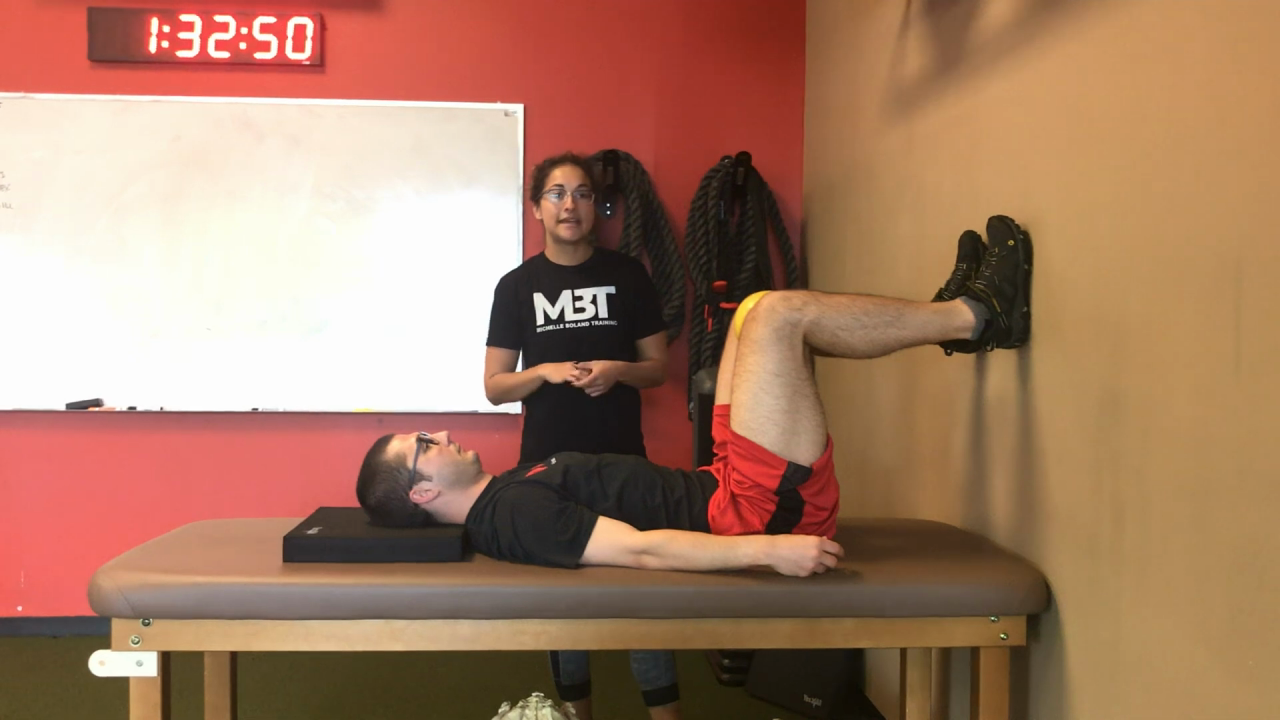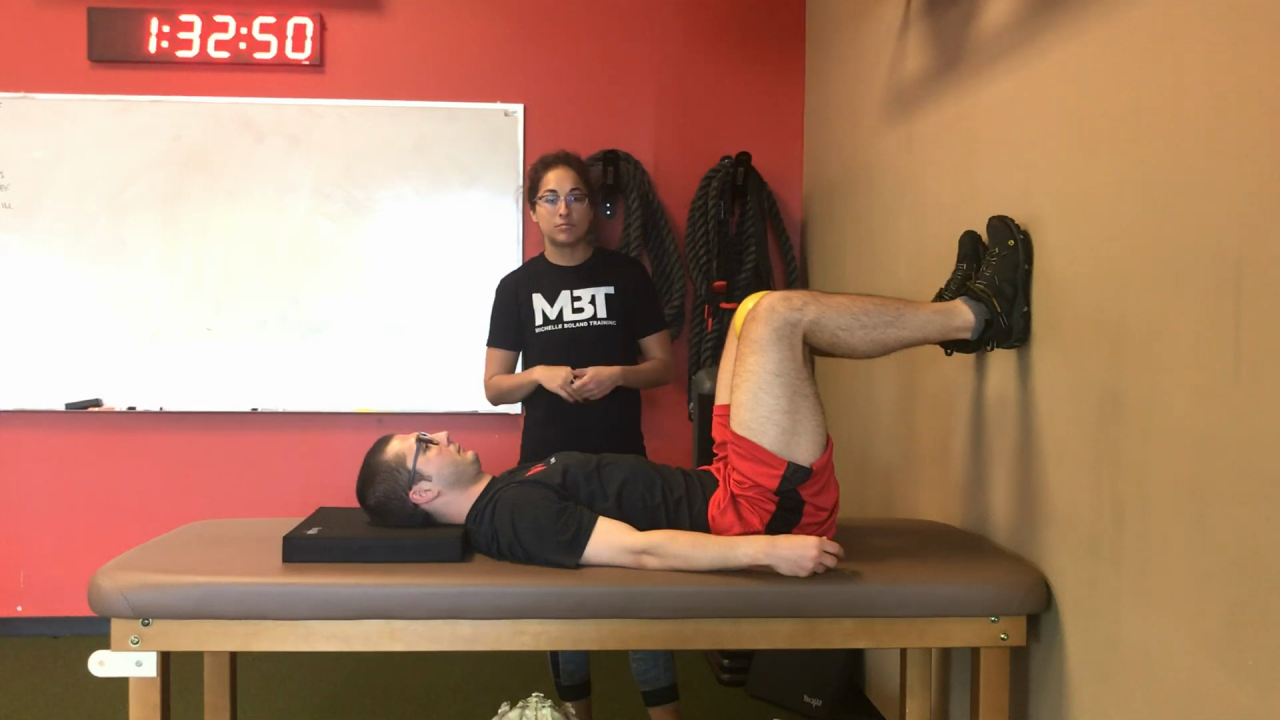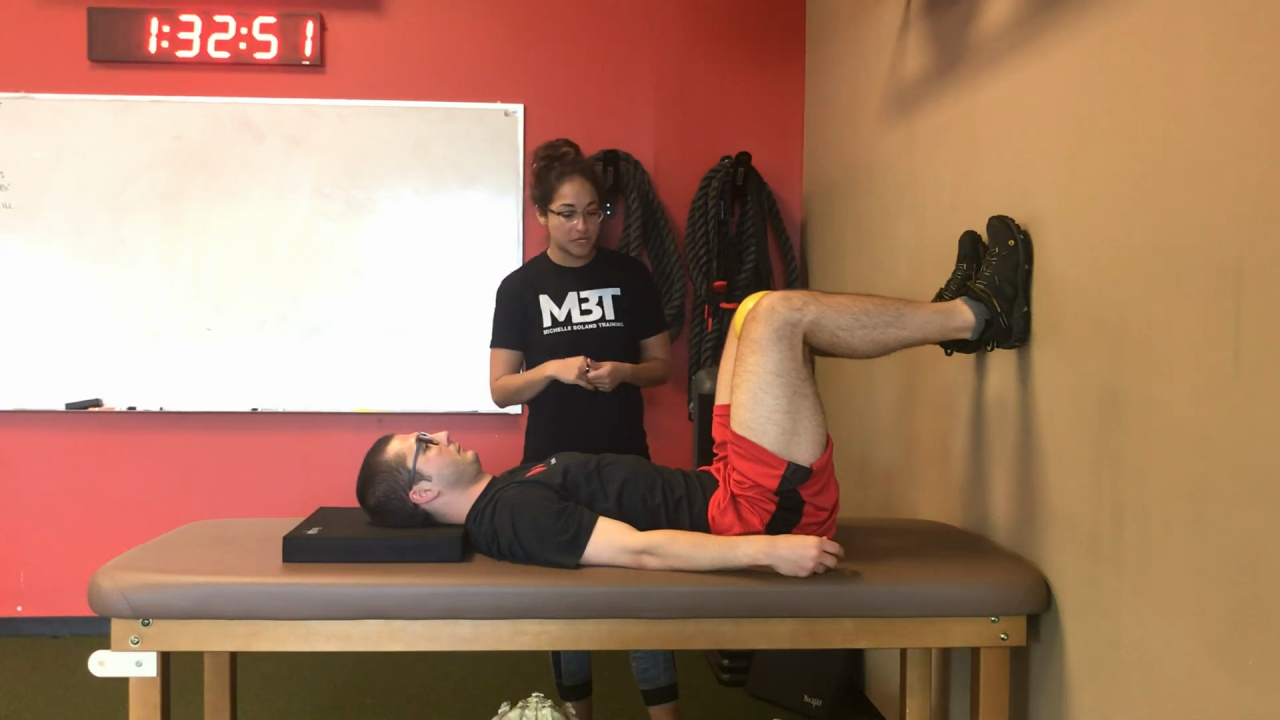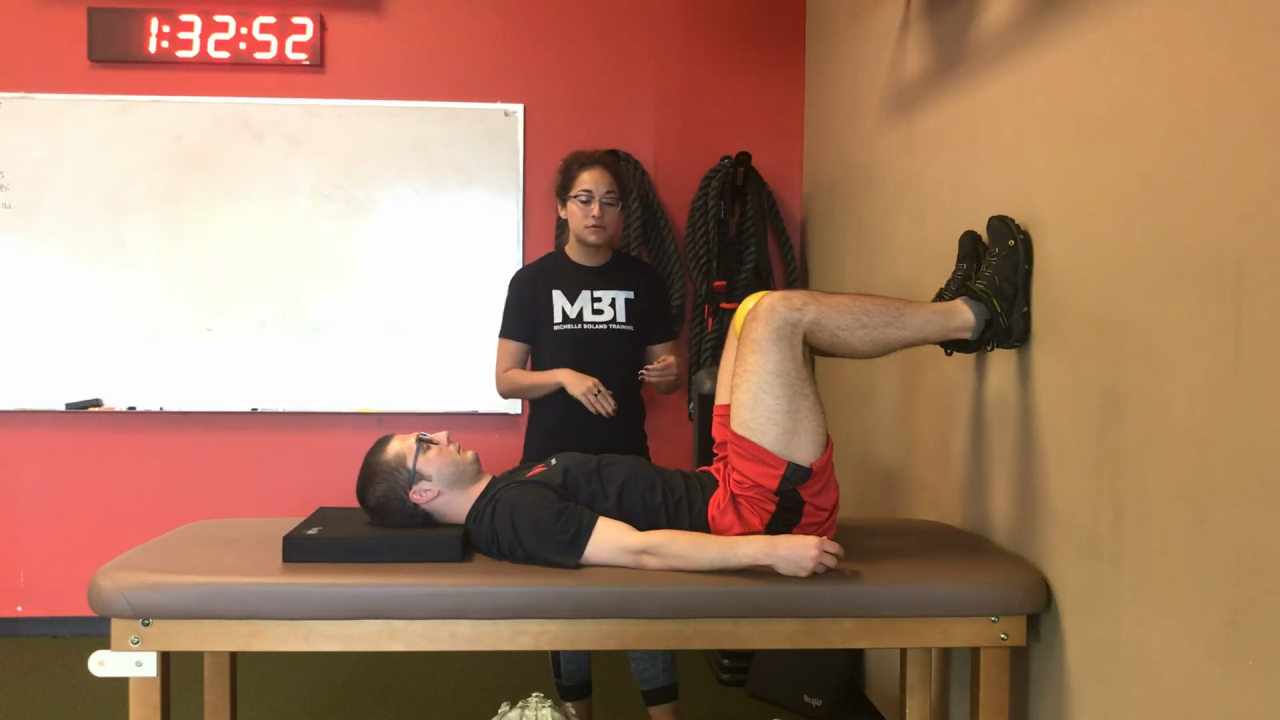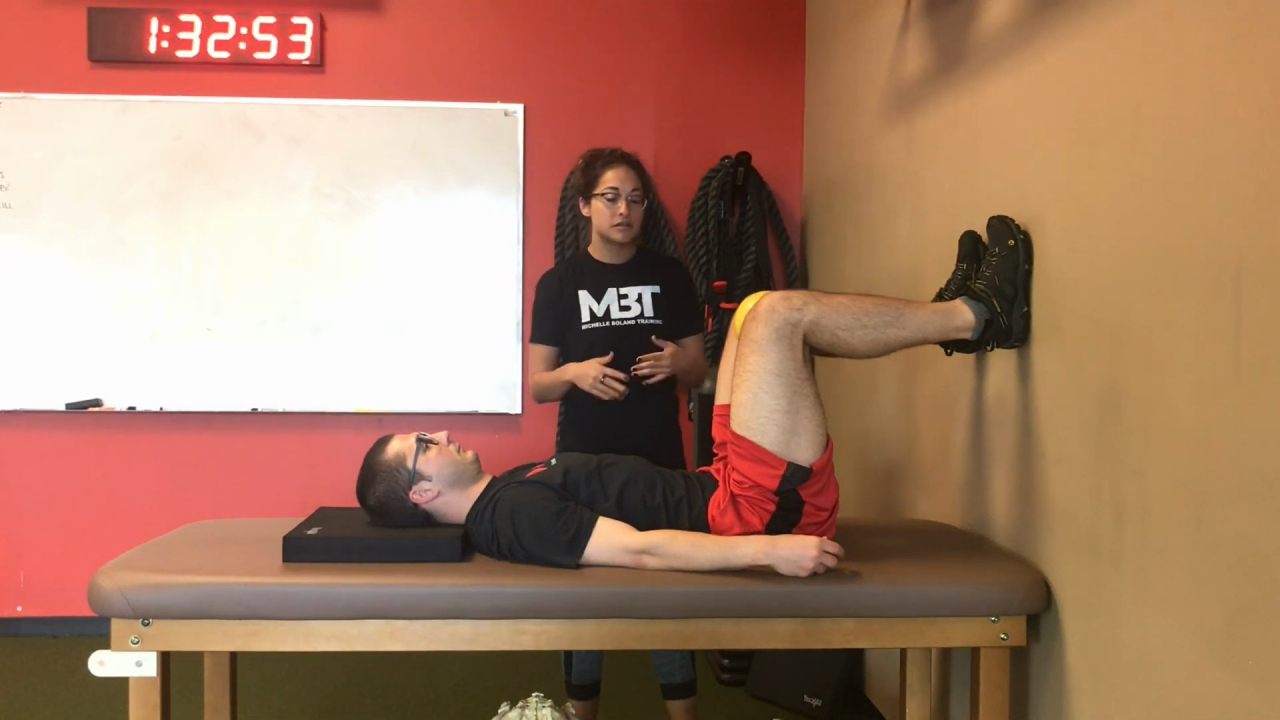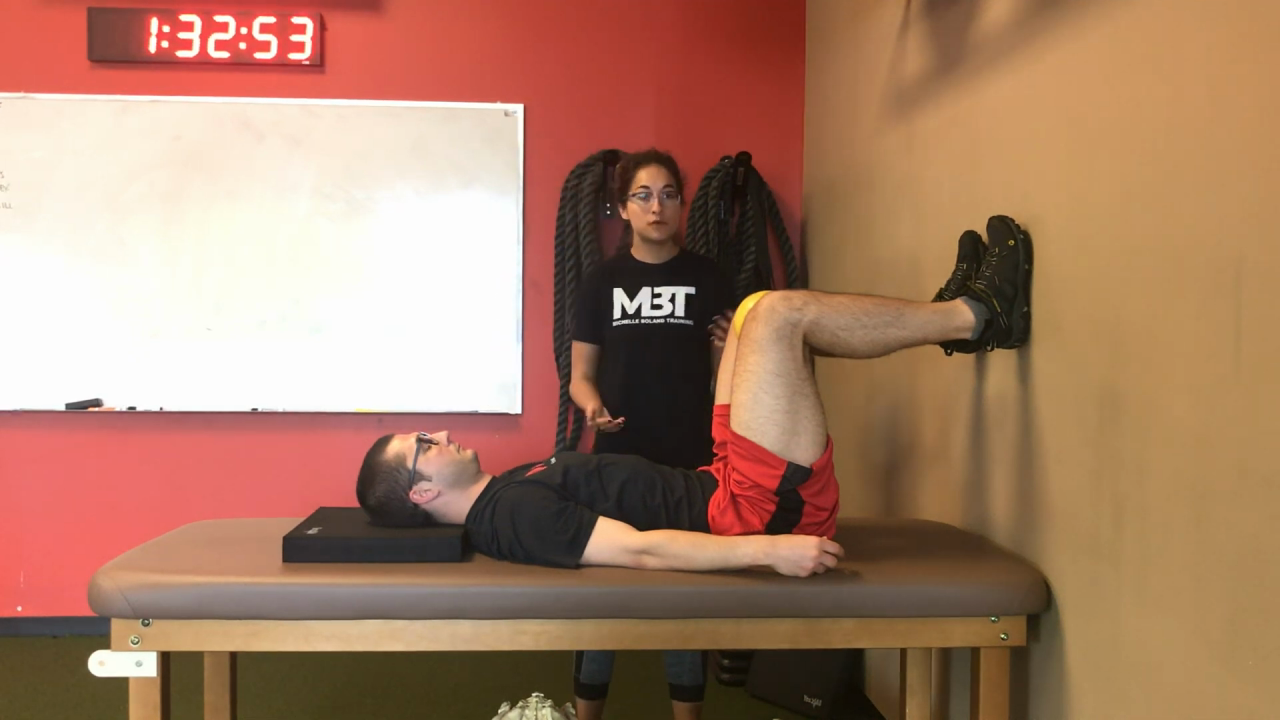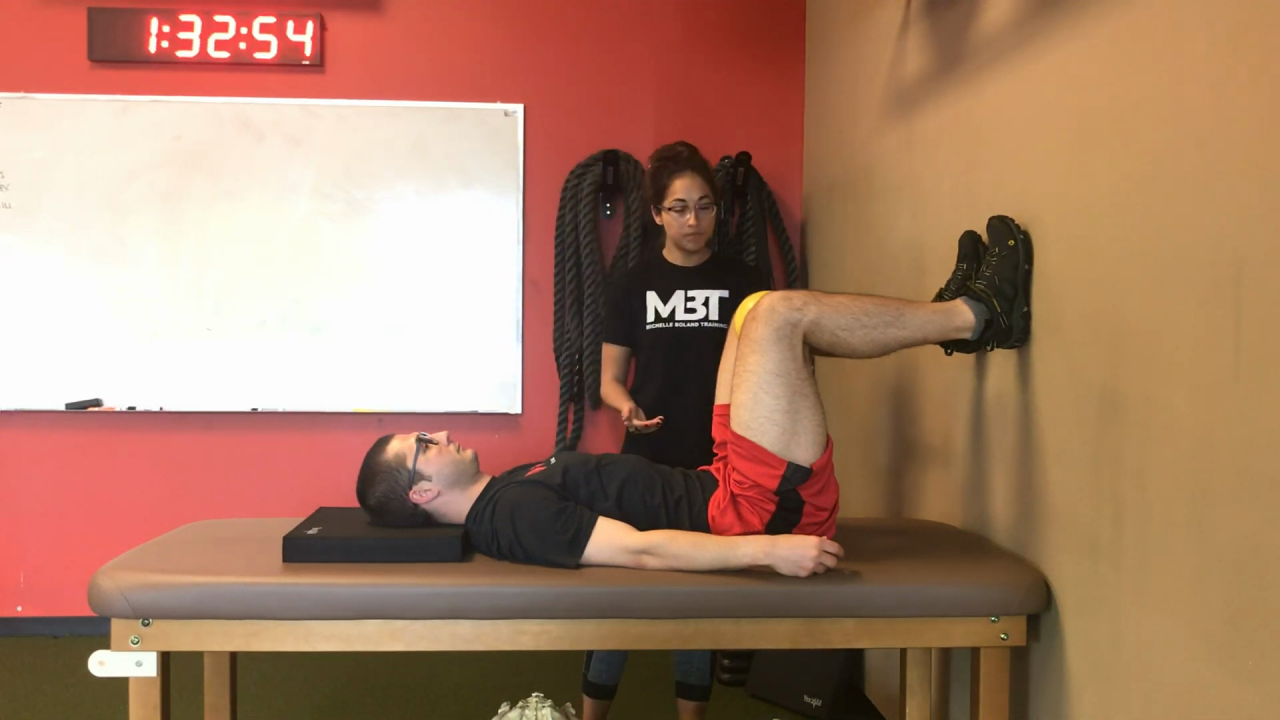
dt=0.7s
person 1, frame 1
left shoulder: (505, 493)
right shoulder: (511, 516)
right elbow: (638, 552)
right wrist: (769, 552)
left hip: (721, 490)
right hip: (747, 512)
left knee: (769, 312)
right knee: (782, 304)
left ankle: (959, 314)
right ankle: (977, 316)
person 1, frame 2
left shoulder: (502, 489)
right shoulder: (508, 523)
right elbow: (639, 551)
right wrist: (775, 563)
left hip: (716, 497)
right hip: (747, 522)
left knee: (760, 316)
right knee: (775, 310)
left ankle: (950, 321)
right ankle: (972, 318)
person 1, frame 3
left shoulder: (508, 493)
right shoulder: (513, 514)
right elbow: (640, 550)
right wrist: (768, 550)
left hip: (719, 488)
right hip: (754, 512)
left knee: (760, 314)
right knee: (778, 313)
left ankle: (954, 315)
right ankle: (975, 315)
person 1, frame 4
left shoulder: (509, 492)
right shoulder: (513, 515)
right elbow: (641, 550)
right wrist: (769, 548)
left hip: (724, 492)
right hip: (755, 509)
left knee: (765, 316)
right knee: (777, 314)
left ankle: (961, 314)
right ankle: (976, 315)
person 1, frame 5
left shoulder: (509, 494)
right shoulder: (511, 514)
right elbow: (640, 550)
right wrist: (769, 549)
left hip: (718, 487)
right hip: (753, 509)
left knee: (760, 312)
right knee: (778, 314)
left ankle: (957, 315)
right ankle: (974, 314)
person 1, frame 6
left shoulder: (507, 492)
right shoulder: (512, 515)
right elbow: (639, 550)
right wrist: (769, 549)
left hip: (719, 487)
right hip: (753, 510)
left knee: (761, 313)
right knee: (778, 313)
left ankle: (956, 313)
right ankle: (976, 314)
person 1, frame 7
left shoulder: (507, 491)
right shoulder: (512, 514)
right elbow: (639, 549)
right wrist: (770, 549)
left hip: (718, 486)
right hip: (751, 509)
left knee: (761, 312)
right knee: (778, 315)
left ankle: (957, 316)
right ankle: (975, 315)
person 2, frame 1
left shoulder: (627, 274)
right shoulder: (517, 285)
left elbow: (659, 366)
right elbow: (494, 385)
left wrist: (616, 370)
right wrist: (546, 371)
left hip: (621, 458)
right hip: (548, 462)
person 2, frame 2
left shoulder: (627, 274)
right shoulder: (516, 287)
left elbow: (664, 365)
right elbow: (493, 386)
left wrist: (616, 373)
right wrist: (540, 374)
left hip: (621, 459)
right hip: (548, 463)
person 2, frame 3
left shoulder: (629, 275)
right shoulder: (519, 288)
left elbow: (661, 365)
right elbow: (501, 389)
left wrist: (624, 372)
right wrist: (552, 368)
left hip: (625, 460)
right hip: (552, 465)
person 2, frame 4
left shoulder: (644, 280)
right shoulder: (533, 281)
left elbow: (660, 370)
right elbow: (506, 379)
left wrist: (669, 372)
right wrist: (564, 376)
left hip: (625, 459)
right hip: (553, 462)
person 2, frame 5
left shoulder: (670, 274)
right shoulder: (558, 282)
left elbow: (699, 369)
right elbow: (537, 384)
left wrist: (676, 363)
right wrist: (575, 373)
left hip: (659, 459)
right hip: (585, 462)
person 2, frame 6
left shoulder: (709, 279)
right shoulder: (603, 280)
right elbow: (581, 375)
right wrist: (593, 407)
left hip: (691, 461)
right hip: (618, 460)
person 2, frame 7
left shoulder: (743, 281)
right shoulder: (633, 283)
right elbow: (611, 378)
right wrist: (626, 406)
left hip: (716, 464)
right hip: (647, 463)
